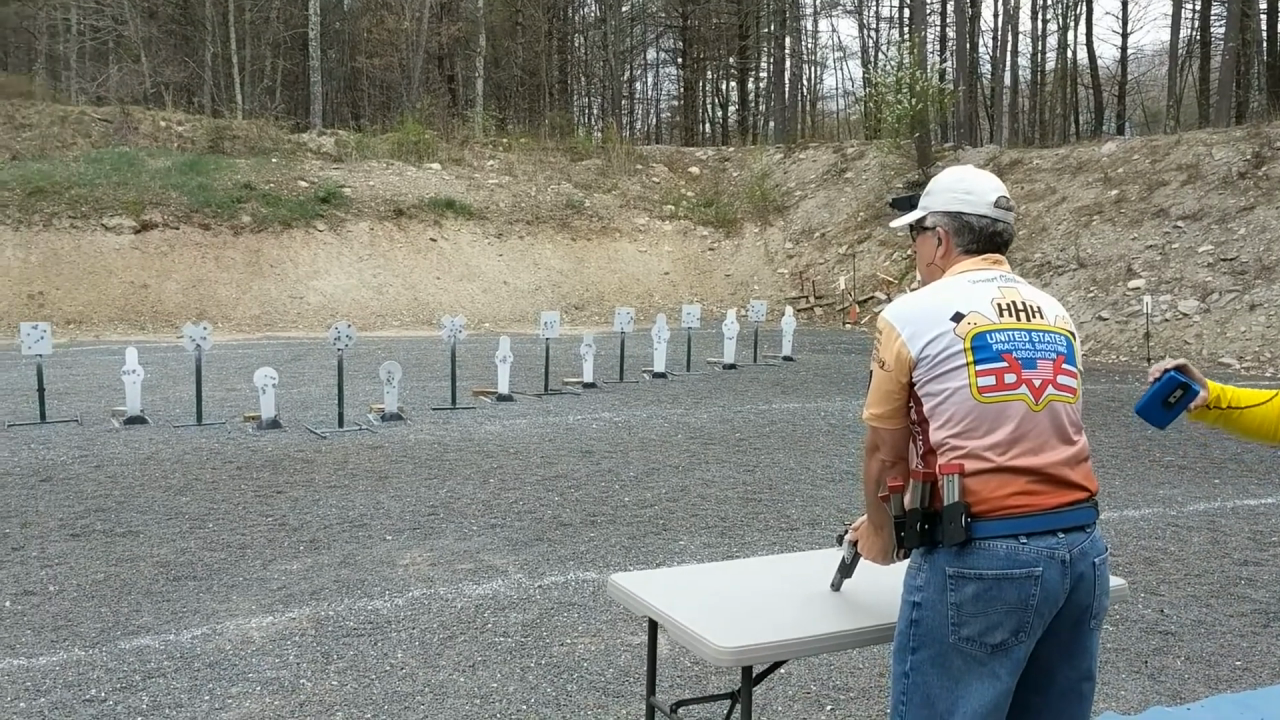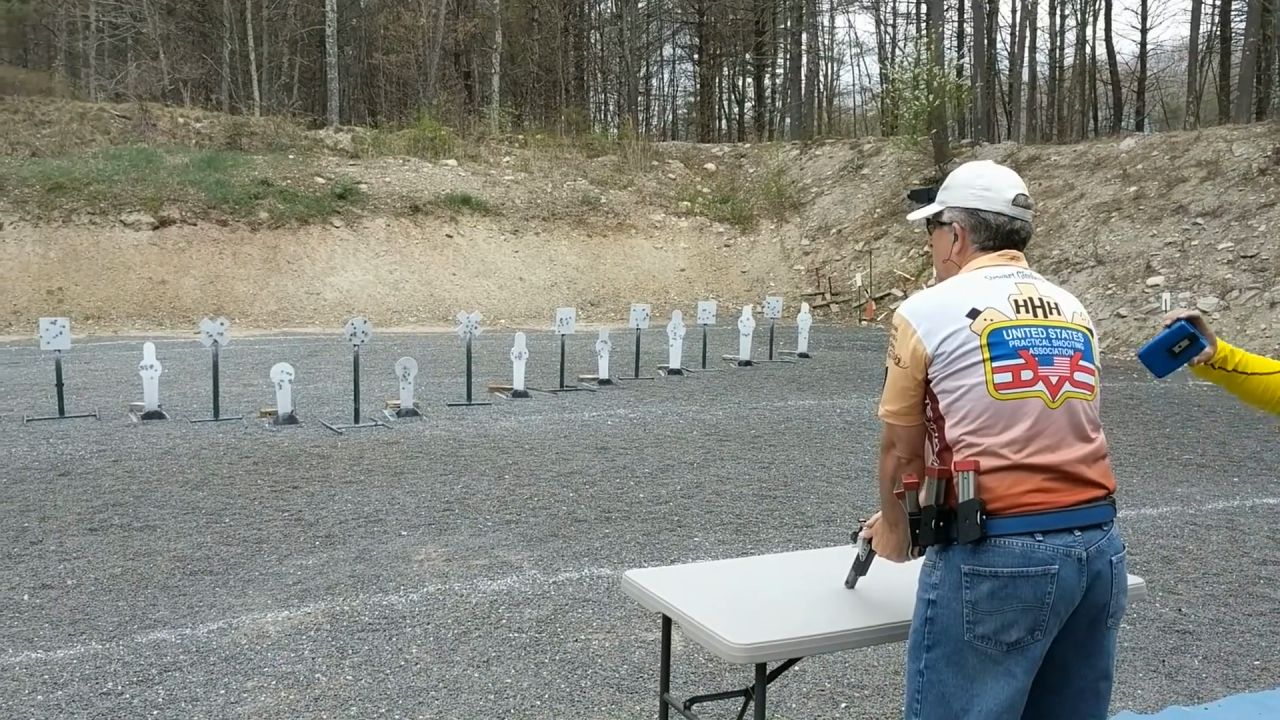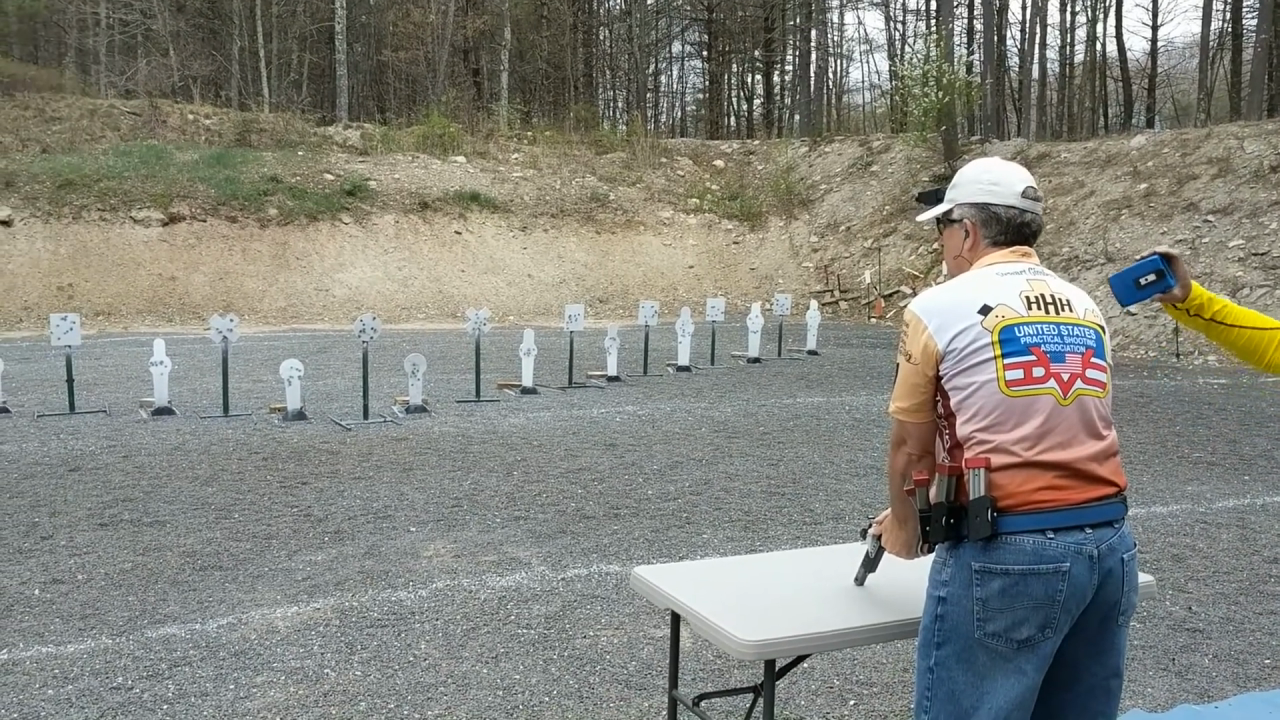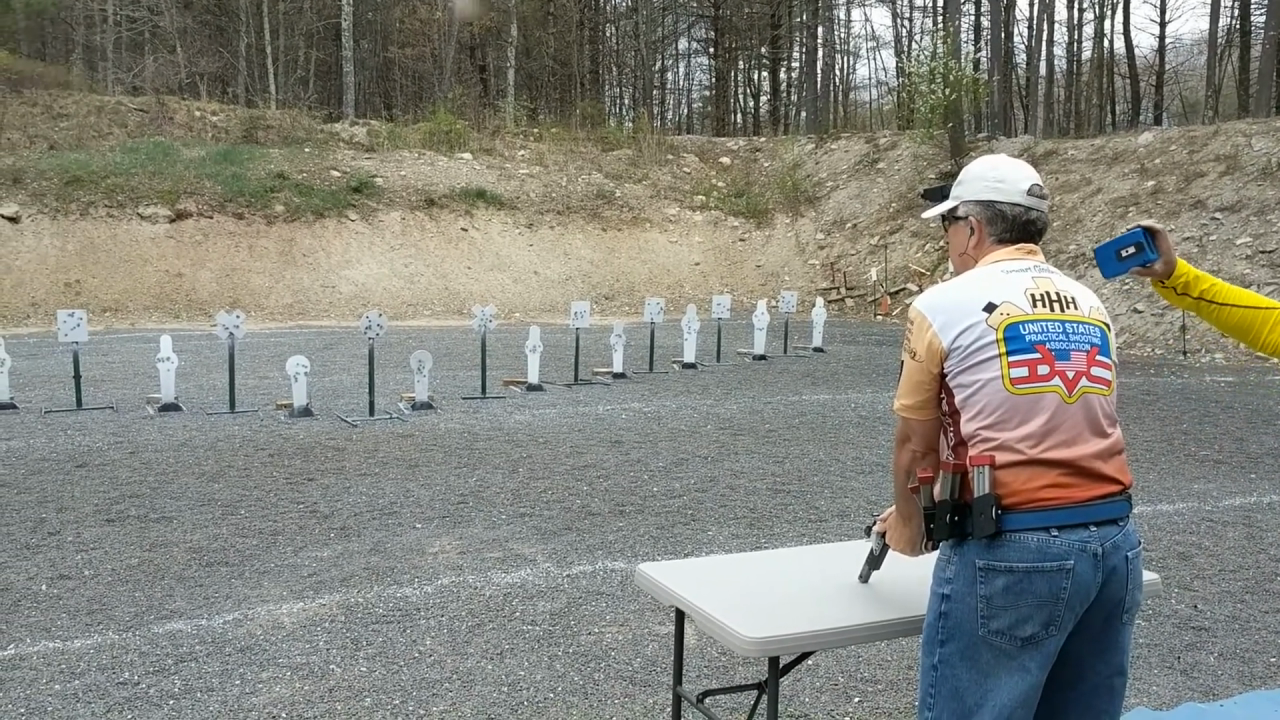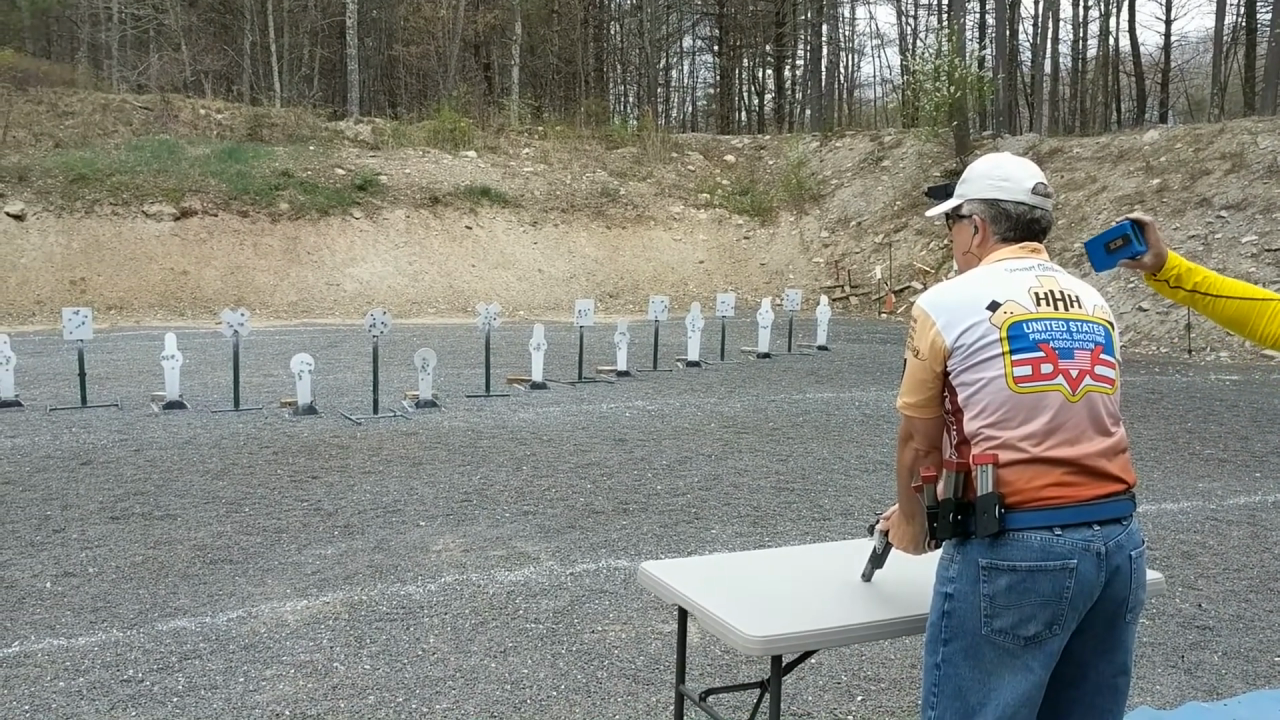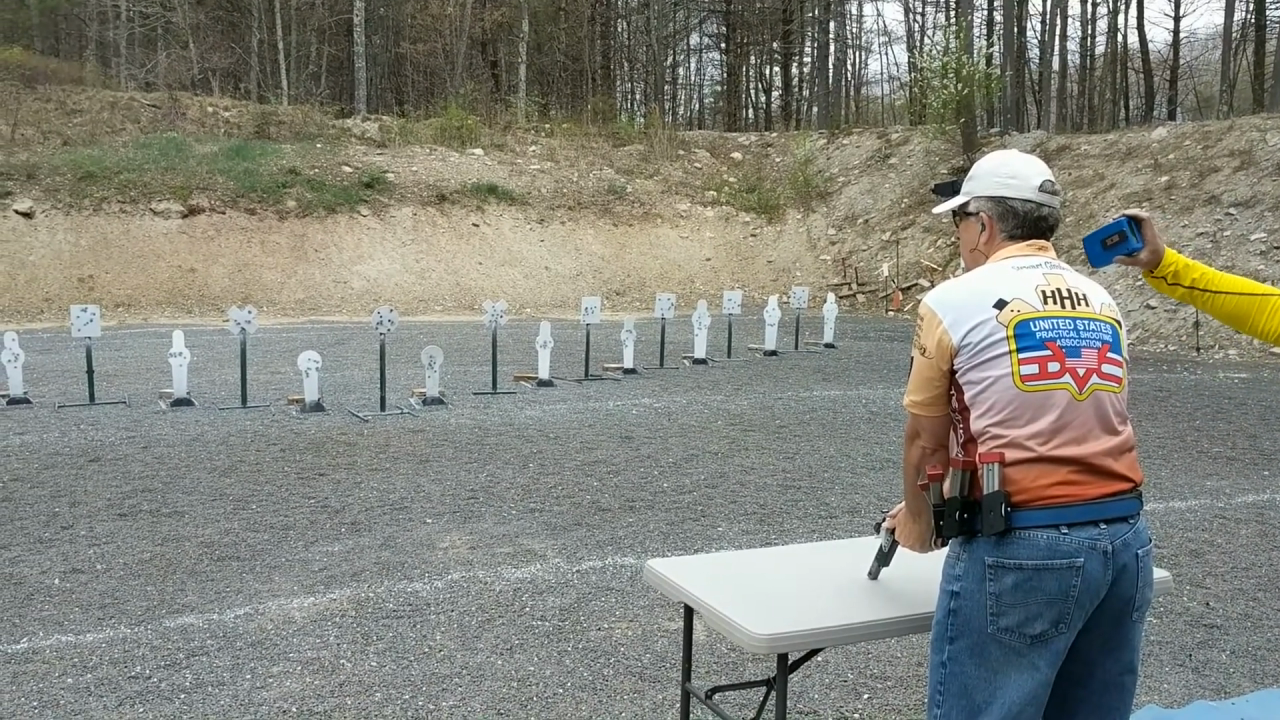
dt=0.5s
person 1, frame 1
left shoulder: (912, 315)
right shoulder: (1056, 313)
left elbow: (885, 454)
left wrist: (880, 531)
left hip: (980, 559)
right hip: (1080, 547)
person 1, frame 2
left shoulder: (928, 311)
right shoulder: (1073, 311)
left elbow: (901, 451)
left wrist: (894, 528)
left hip: (995, 556)
right hip: (1097, 544)
person 1, frame 3
left shoulder: (939, 308)
right shoulder: (1086, 307)
left elbow: (912, 448)
left wrist: (904, 525)
left hip: (1006, 554)
right hip: (1108, 544)
person 1, frame 4
left shoulder: (943, 305)
right shoulder: (1090, 305)
left elbow: (916, 445)
left wrist: (908, 523)
left hip: (1011, 551)
right hip: (1113, 542)
person 1, frame 5
left shoulder: (947, 303)
right shoulder: (1095, 304)
left elbow: (919, 443)
left wrist: (911, 521)
left hip: (1013, 550)
right hip: (1117, 540)
person 1, frame 6
left shoulder: (953, 301)
right shoulder: (1102, 303)
left elbow: (926, 442)
left wrist: (918, 520)
left hip: (1021, 549)
right hip: (1123, 539)
